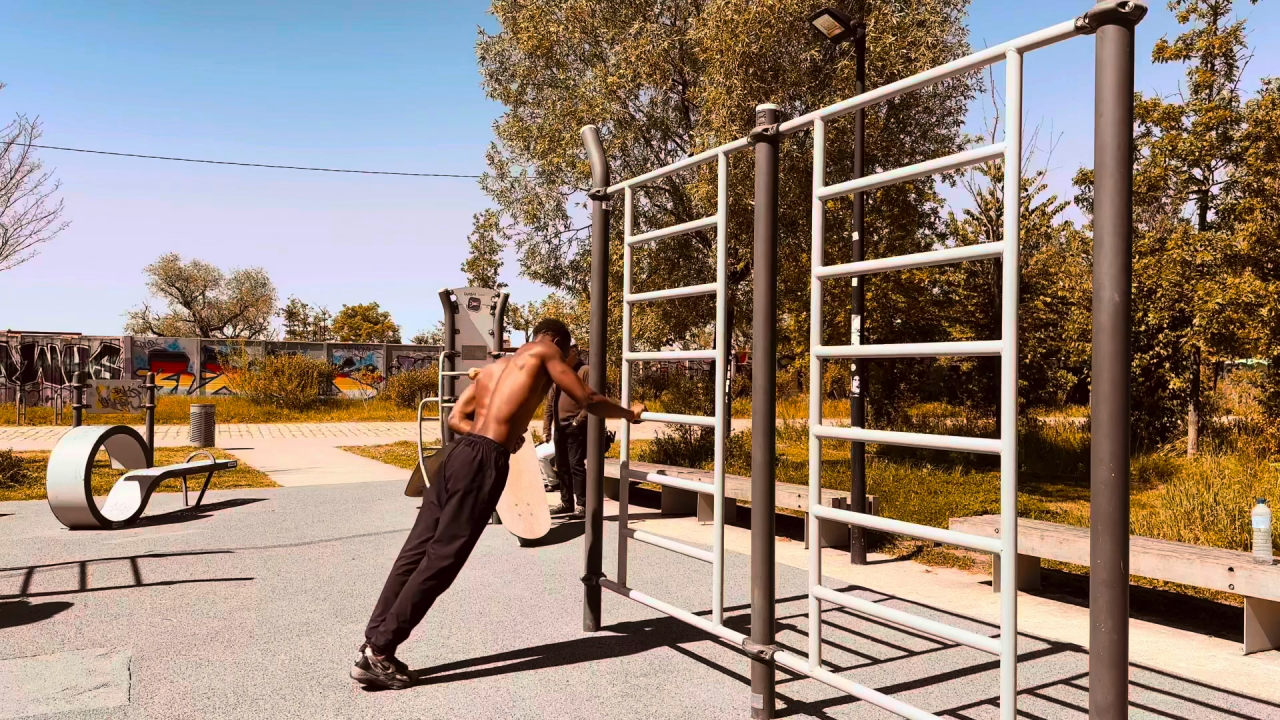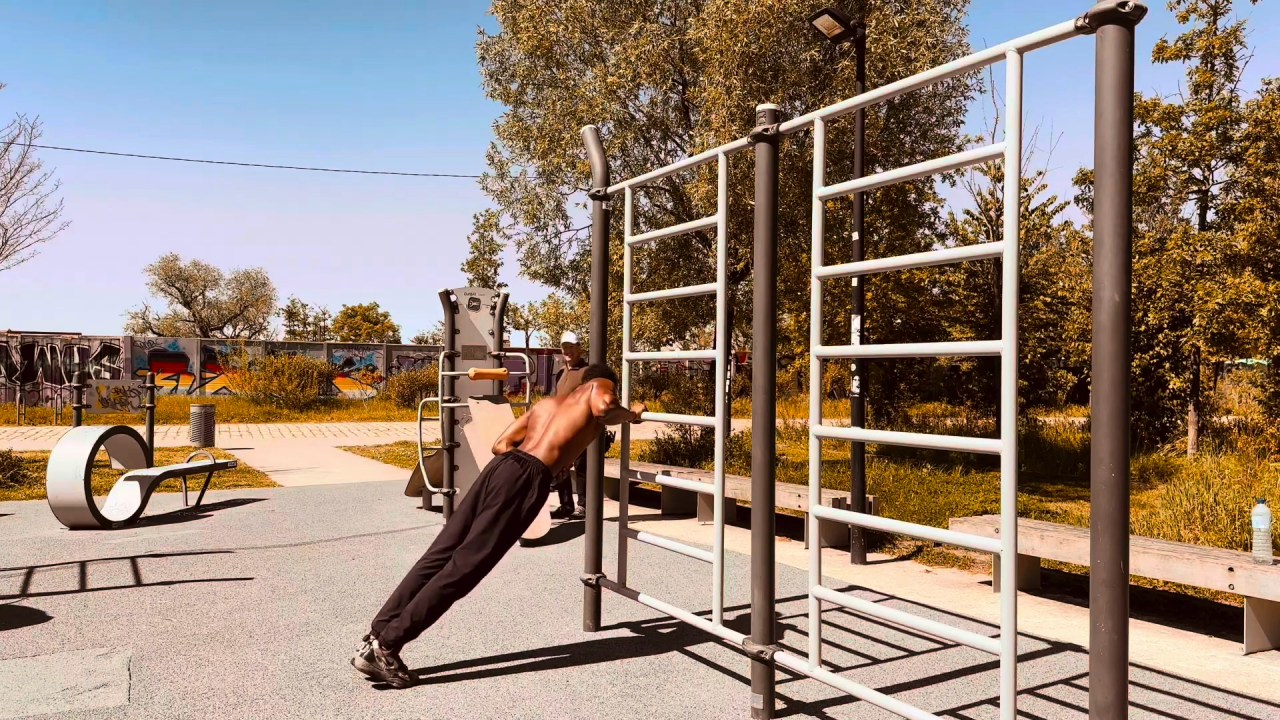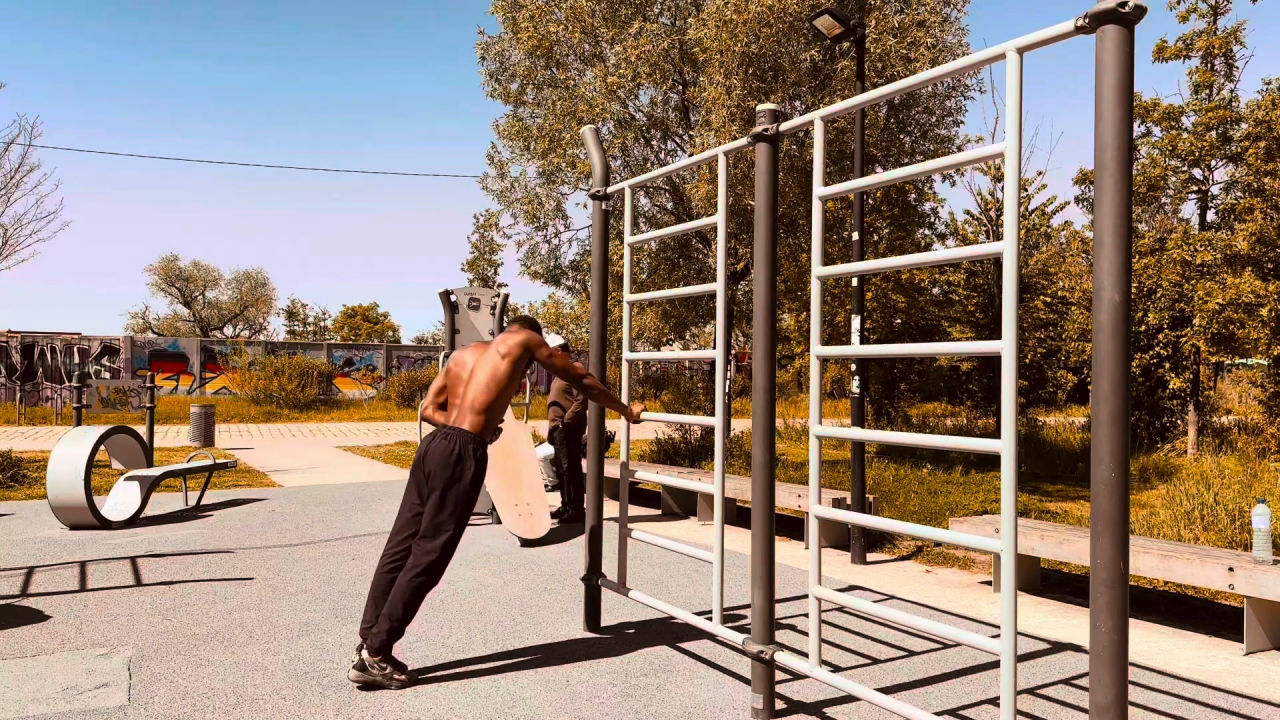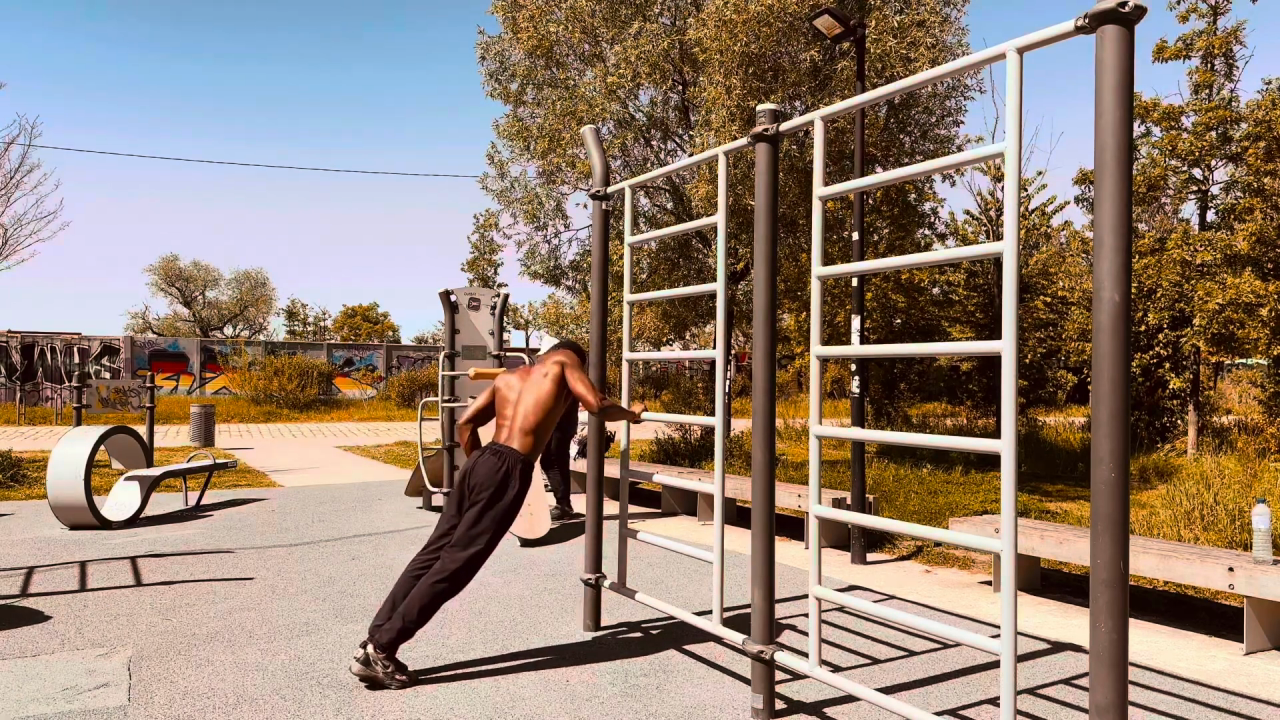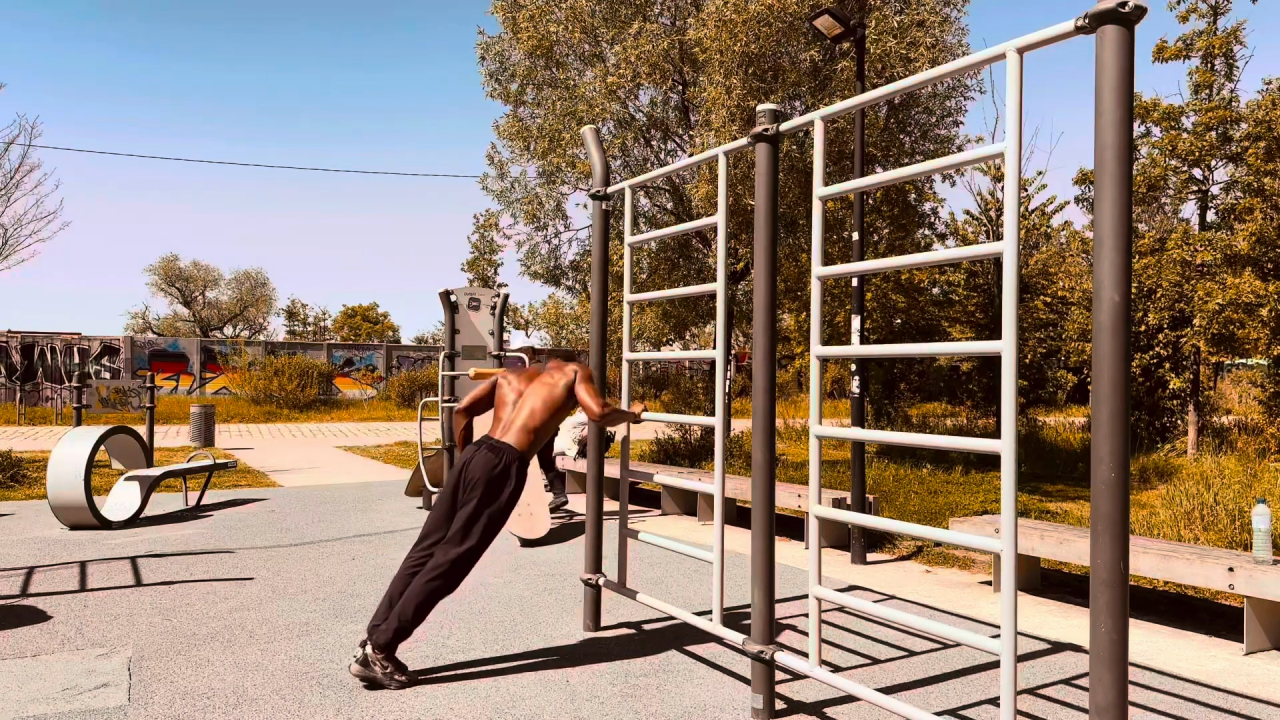
dt=1s
person 1, frame 1
left shoulder: (494, 367)
right shoulder: (544, 352)
left elbow: (456, 419)
right elbow: (588, 401)
right wrist: (629, 413)
left hip: (460, 451)
right hip: (483, 461)
left knee: (417, 554)
right knee: (441, 561)
left ankle: (373, 646)
right ankle: (378, 653)
person 1, frame 2
left shoulder: (546, 402)
right shoulder: (601, 385)
right elbow: (604, 409)
right wrist: (630, 415)
left hip: (500, 467)
right hip: (525, 480)
left knee: (438, 557)
right knee: (464, 568)
left ankle: (375, 641)
right ankle: (384, 648)
person 1, frame 3
left shoulder: (462, 353)
right shoulder: (525, 338)
right elbow: (581, 380)
right wrist: (626, 410)
left hip: (434, 445)
right hip: (461, 453)
left knee: (400, 550)
right knee: (427, 557)
left ankle: (369, 647)
right ankle: (374, 655)
person 1, frame 4
left shoulder: (507, 377)
right shoulder: (564, 359)
left elbow: (465, 423)
right elbow: (597, 406)
right wrist: (630, 413)
left hip: (482, 460)
right hip: (510, 469)
left knee: (432, 555)
right knee: (455, 564)
left ankle: (375, 644)
right ankle: (380, 650)
person 1, frame 5
left shoulder: (511, 374)
right shoulder: (575, 371)
left elbow: (462, 411)
right elbow: (600, 414)
right wrist: (630, 414)
left hip: (476, 455)
right hip: (504, 467)
left knee: (425, 552)
right knee: (450, 561)
left ankle: (372, 644)
right ankle: (379, 652)
